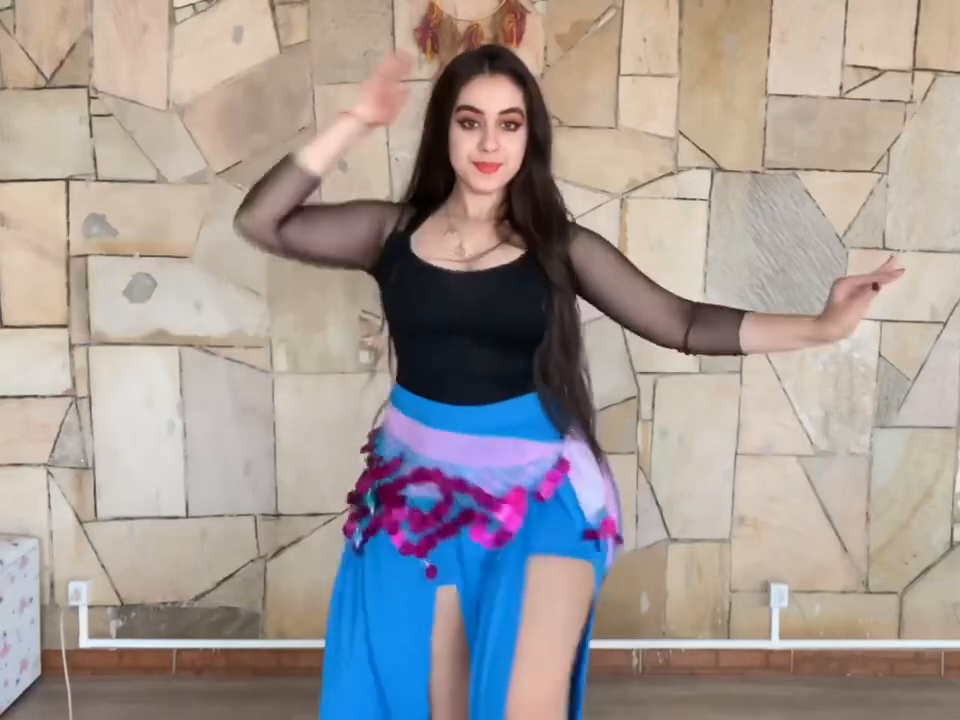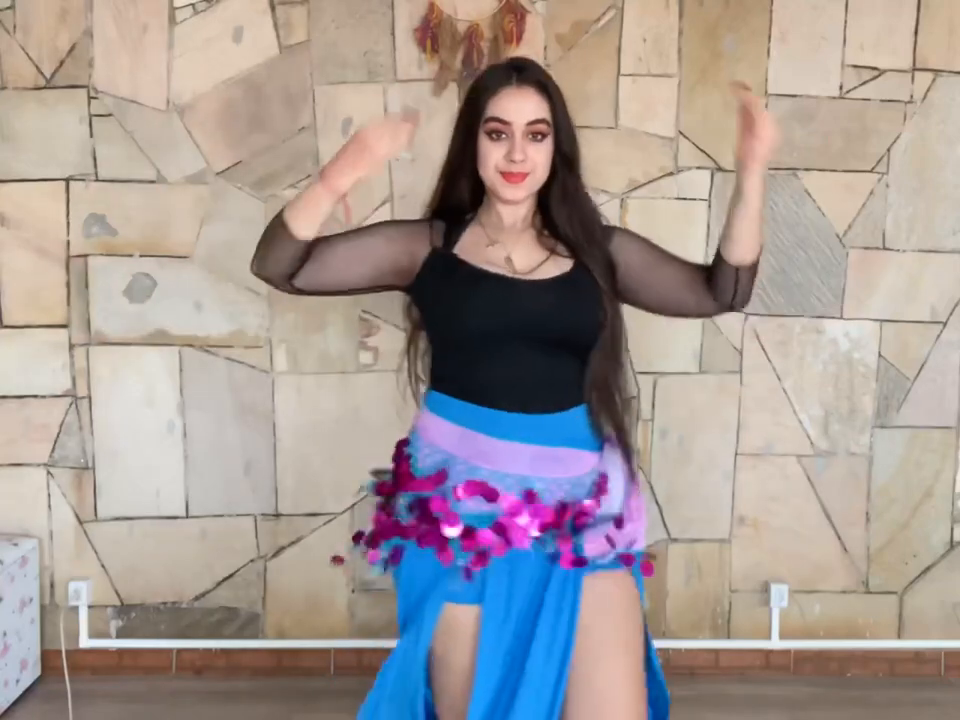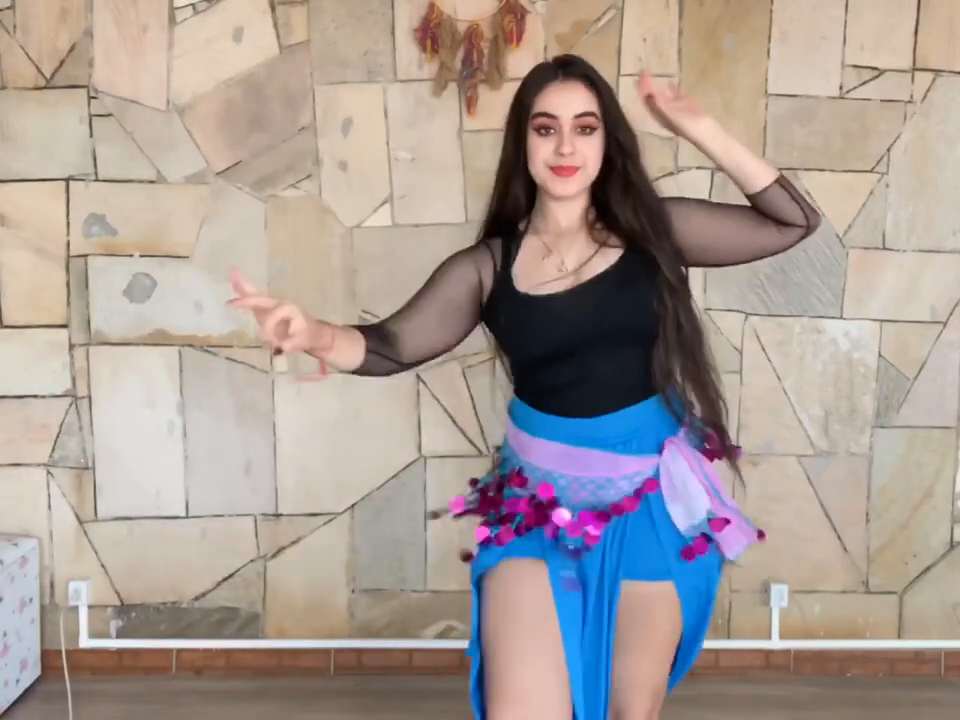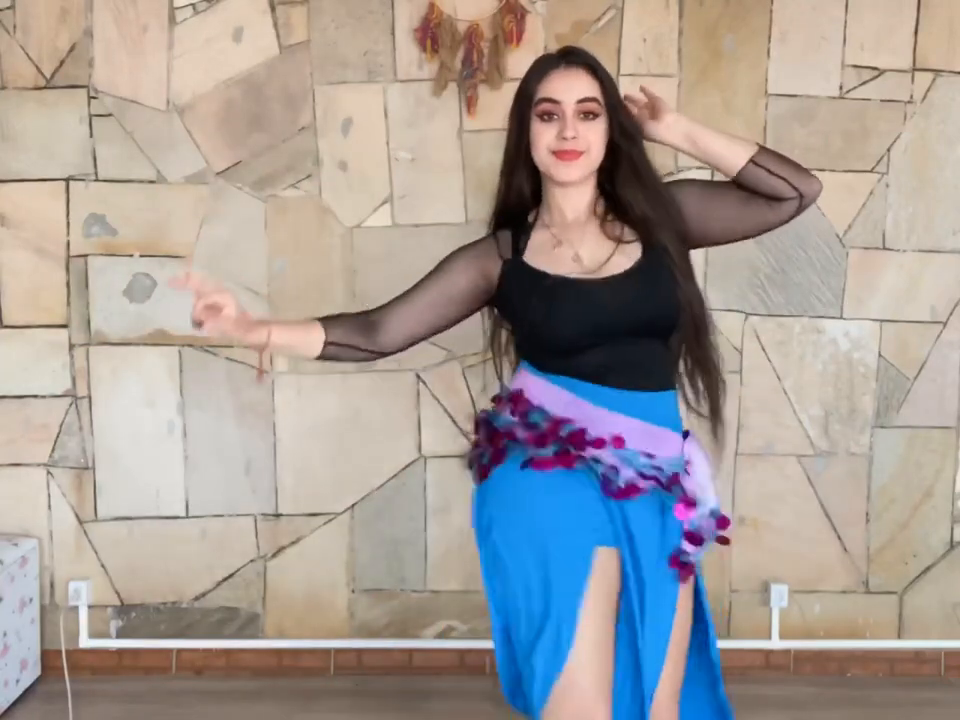
dt=0.4s
person 1, frame 1
left shoulder: (558, 245)
right shoulder: (392, 232)
left elbow: (682, 322)
right elbow: (259, 221)
left wrist: (817, 327)
right wrist: (359, 121)
left hip: (538, 500)
right hip: (419, 501)
person 1, frame 2
left shoulder: (596, 249)
right shoulder: (428, 247)
left elbow: (720, 291)
right elbow: (274, 267)
left wrist: (749, 173)
right wrist: (336, 180)
left hip: (580, 509)
right hip: (461, 511)
person 1, frame 3
left shoulder: (652, 230)
right shoulder: (486, 265)
left elbow: (794, 221)
right elbow: (398, 344)
left wrist: (699, 131)
right wrist: (315, 336)
left hip: (655, 499)
right hip: (541, 502)
person 1, frame 4
left shoulder: (659, 214)
right shoulder: (498, 254)
left elbow: (795, 192)
right elbow: (373, 331)
left wrist: (674, 129)
right wrist: (260, 330)
left hip: (652, 493)
right hip: (548, 480)
